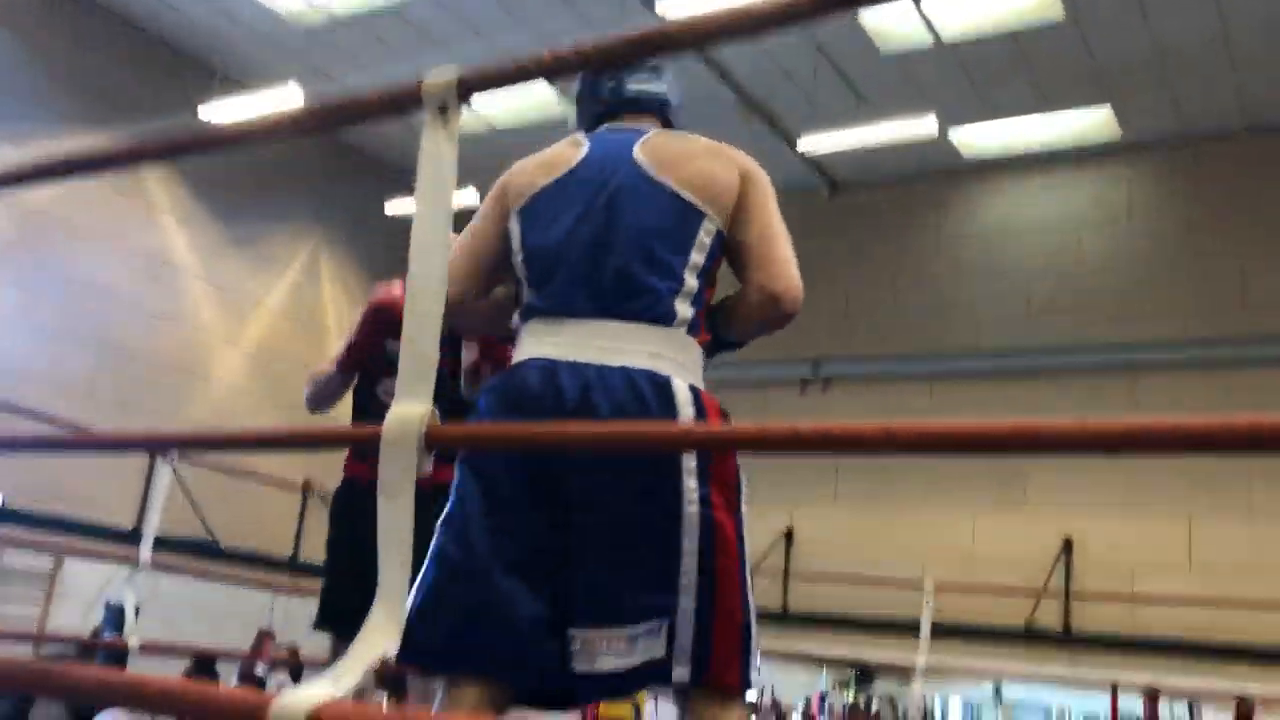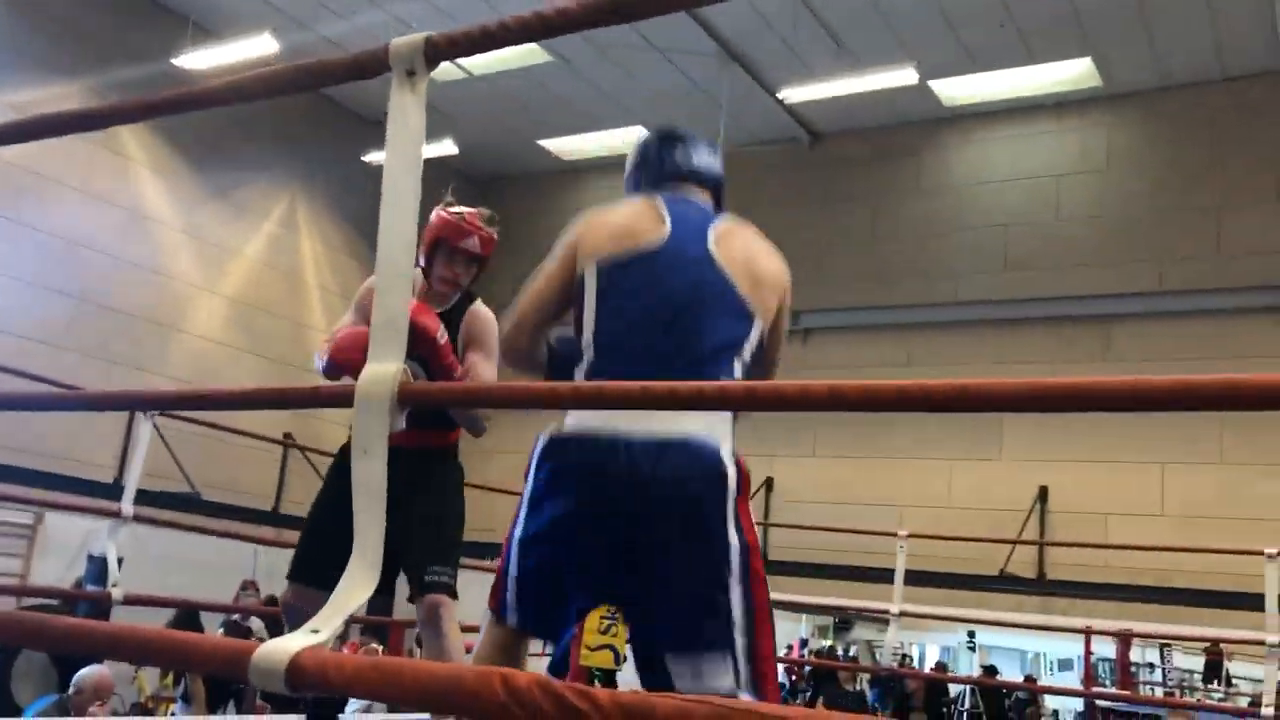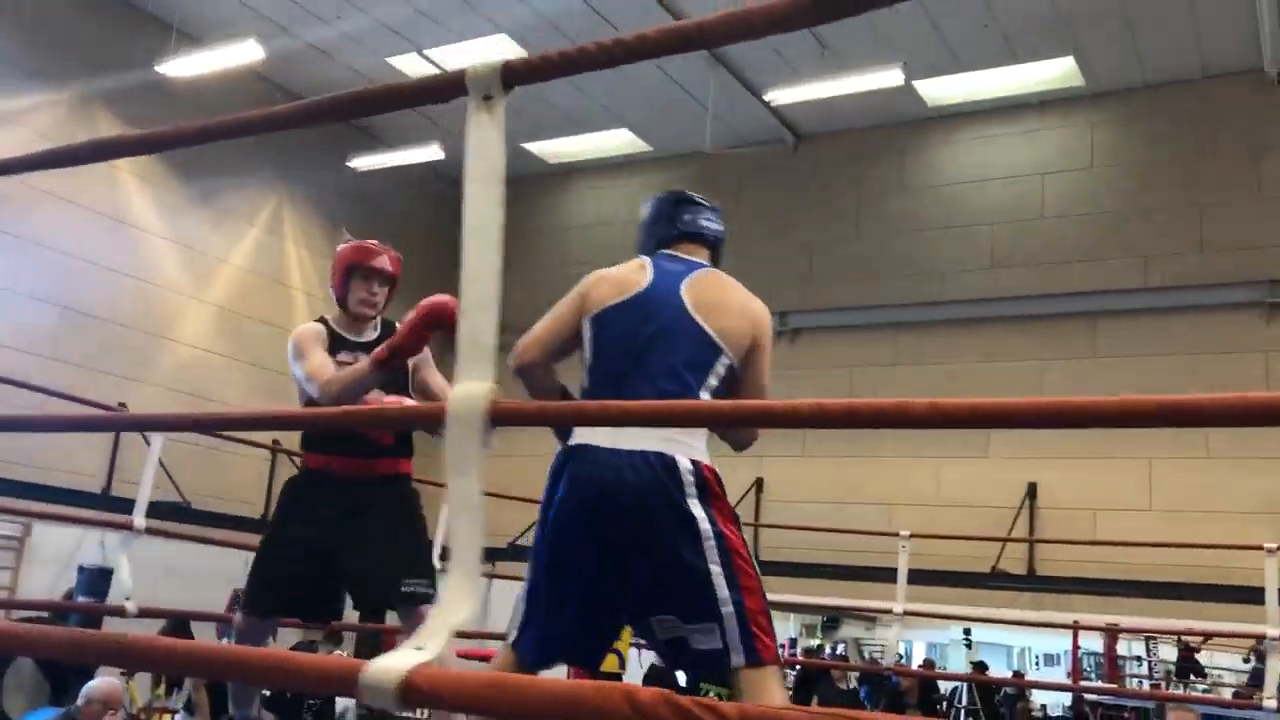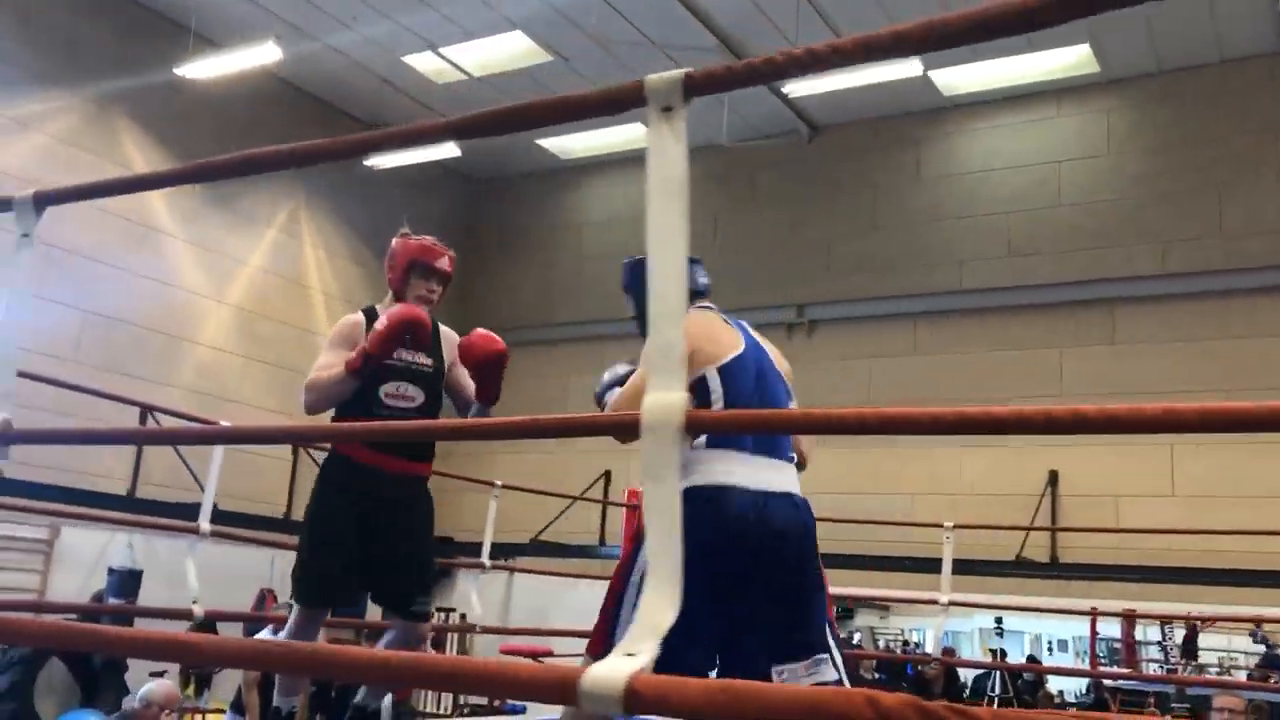
dt=0.4s
person 1, frame 1
left shoulder: (528, 171)
right shoulder: (726, 167)
left elbow: (449, 294)
right elbow: (778, 293)
left hip: (530, 399)
right hip: (656, 407)
person 1, frame 2
left shoulder: (597, 227)
right shoulder: (766, 263)
left elbow: (516, 340)
right elbow: (758, 388)
left hip: (585, 458)
right hip: (694, 472)
left knee: (510, 617)
right knee: (730, 690)
person 1, frame 3
left shoulder: (602, 281)
right shoulder: (747, 310)
left elbow: (526, 359)
right elbow: (744, 434)
left hip: (584, 471)
right hip: (671, 479)
left knee: (524, 650)
right knee: (751, 660)
person 1, frame 4
left shoulder: (683, 334)
right shoulder: (770, 352)
left elbow: (625, 415)
left wrist: (611, 392)
left hip: (709, 510)
right hip: (787, 515)
person 2, frame 1
left shoulder: (470, 341)
right shoulder: (377, 325)
right elbow: (315, 401)
left wrist: (498, 353)
right wrist: (357, 347)
left hip: (428, 499)
right hip: (362, 496)
right knee: (345, 642)
person 2, frame 2
left shoulder: (477, 320)
right shoulder: (379, 292)
left elbow: (477, 422)
right elbow: (323, 364)
left wrist: (441, 363)
right wrist: (336, 359)
left hip: (429, 469)
left knee: (435, 604)
right knee: (299, 599)
person 2, frame 3
left shoulder: (405, 342)
right shoulder: (310, 337)
right elbow: (326, 392)
left wrist: (406, 413)
right wrist: (399, 345)
left hip: (387, 493)
right hip: (317, 490)
left knee: (419, 616)
right knee: (251, 625)
person 2, frame 4
left shoulder: (447, 343)
right shoulder: (356, 327)
left elbow: (476, 421)
right elbow: (311, 399)
left wrist: (488, 389)
right wrist: (369, 355)
left hip: (407, 492)
right hip: (348, 483)
left knee: (412, 628)
right knee: (310, 611)
